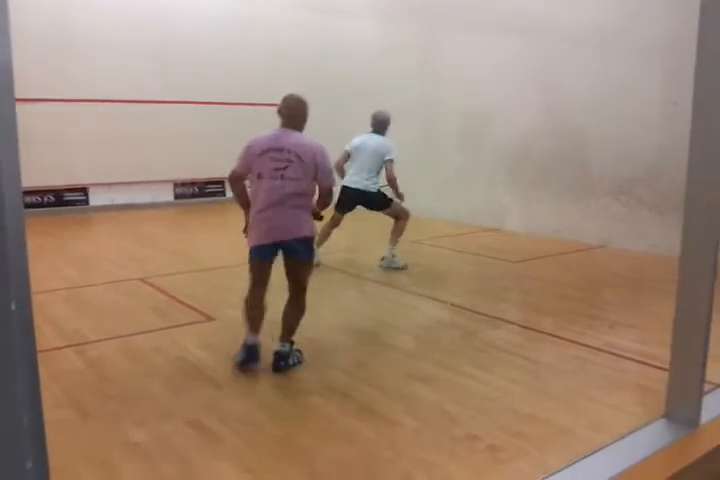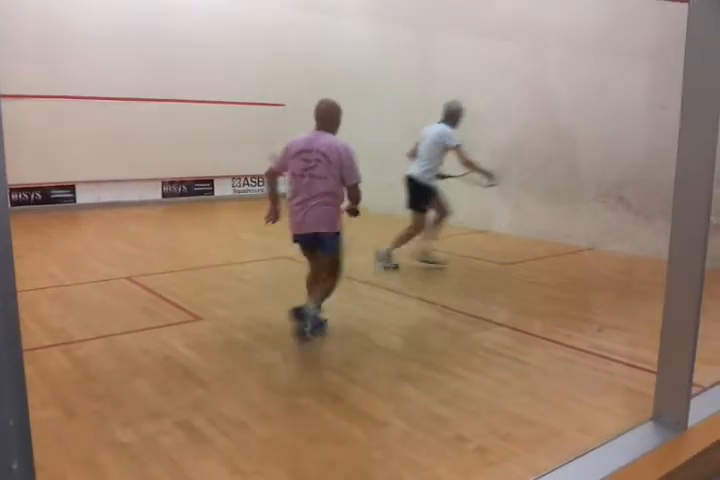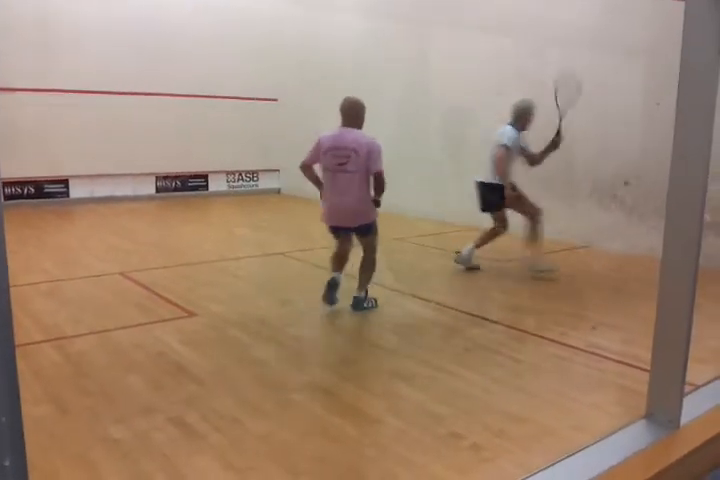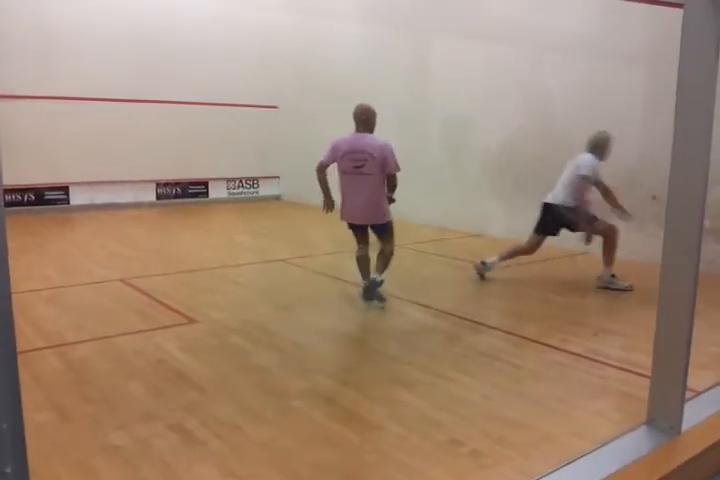
dt=0.3s
person 1, frame 1
left shoulder: (257, 144)
right shoulder: (315, 150)
left elbow: (235, 179)
right elbow: (327, 195)
left wrist: (249, 212)
right wrist: (316, 209)
left hip: (262, 228)
right hip: (298, 228)
left knee: (256, 289)
right knee: (297, 290)
left ankle: (251, 343)
right ankle: (283, 350)
person 1, frame 2
left shoulder: (294, 145)
right shoulder: (341, 149)
left elbow: (271, 174)
right elbow: (353, 190)
left wrist: (274, 204)
right wrist: (353, 206)
left hip: (298, 220)
right hip: (326, 222)
left knee: (317, 269)
right knee: (331, 273)
left ankle: (312, 316)
right ankle: (307, 311)
person 1, frame 3
left shoulder: (324, 141)
right shoulder: (369, 143)
left elbow: (304, 167)
right elbow: (378, 180)
left wrist: (321, 186)
right wrist: (377, 197)
left hip: (333, 210)
right hip: (361, 210)
left knee: (342, 247)
right knee: (369, 251)
left ankle: (334, 280)
right ankle: (360, 297)
person 1, frame 4
left shoulder: (339, 144)
right shoulder: (383, 147)
left elbow: (320, 169)
right elbow: (392, 179)
left wrist: (327, 196)
right wrist: (390, 194)
left hip: (351, 209)
right hip: (377, 209)
left knee: (362, 246)
right knee: (388, 245)
left ankle: (368, 285)
right ankle: (375, 280)
person 2, frame 1
left shoulder: (356, 140)
right shoulder: (386, 146)
left elbow: (338, 165)
right elbow: (390, 177)
right wrist: (397, 193)
left hip: (349, 188)
right hip: (369, 192)
left knee: (333, 223)
right knee: (403, 215)
right ankle: (389, 257)
person 2, frame 2
left shoulder: (430, 129)
right shoulder: (446, 132)
left elbow: (412, 154)
right elbow: (465, 160)
right wrist: (485, 173)
left hip: (417, 177)
right hip: (420, 181)
left knee: (444, 211)
right knee: (418, 226)
left ankle: (426, 252)
right ankle: (386, 253)
person 2, frame 3
left shoulder: (516, 136)
right shoulder: (508, 133)
left elbow: (533, 162)
right elbow: (498, 160)
left wrist: (551, 147)
right wrist: (508, 188)
left hip: (489, 184)
right hip: (492, 185)
left knee: (501, 226)
right knee: (534, 213)
left ankle: (466, 254)
right ankle: (535, 259)
person 2, frame 4
left shoulder: (586, 162)
right shoulder: (590, 162)
left elbow: (604, 190)
right elbow: (580, 194)
left wrist: (619, 208)
right wrist: (587, 225)
left hip: (553, 205)
right hip: (562, 208)
left knee: (530, 246)
right knee: (610, 231)
left ankle: (489, 264)
right ankle: (607, 277)
